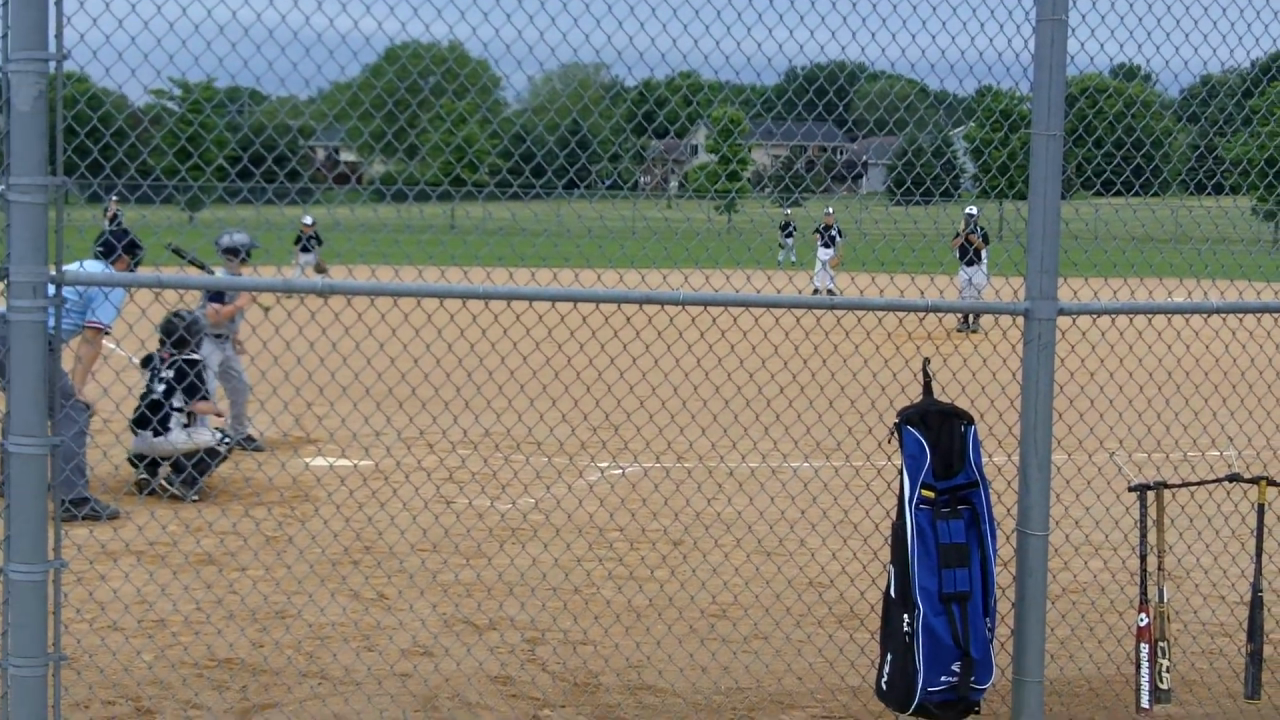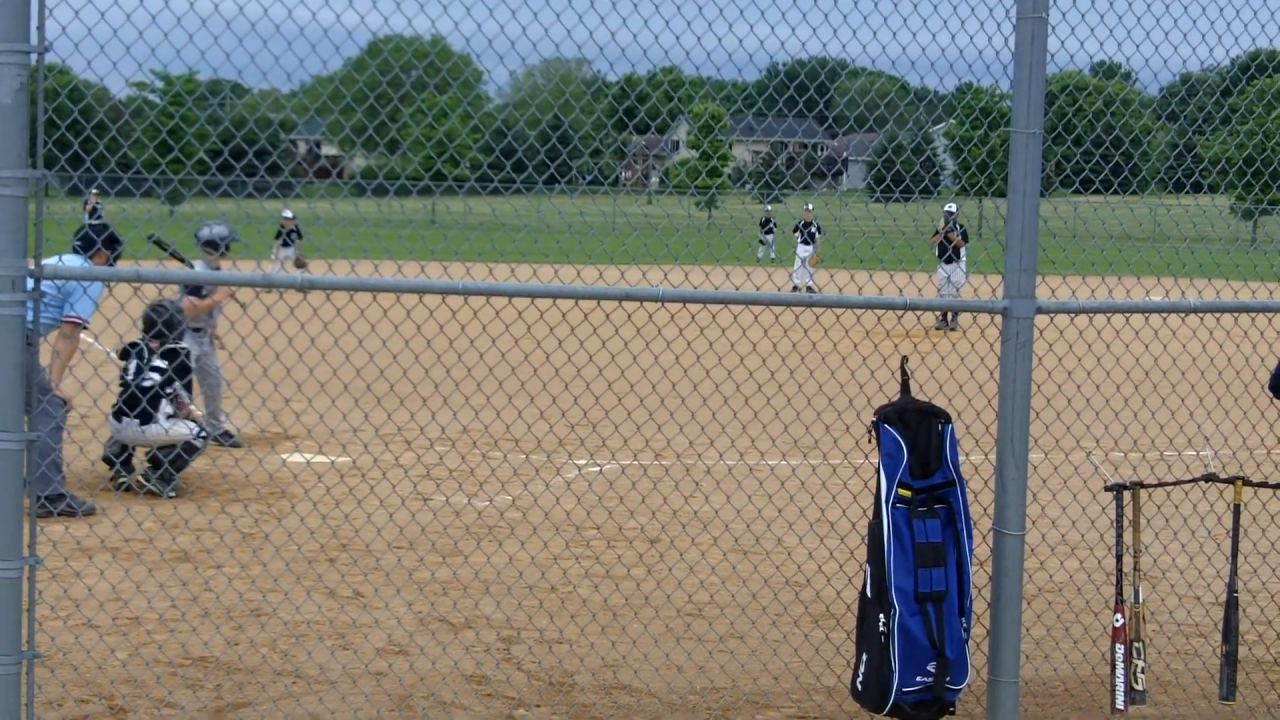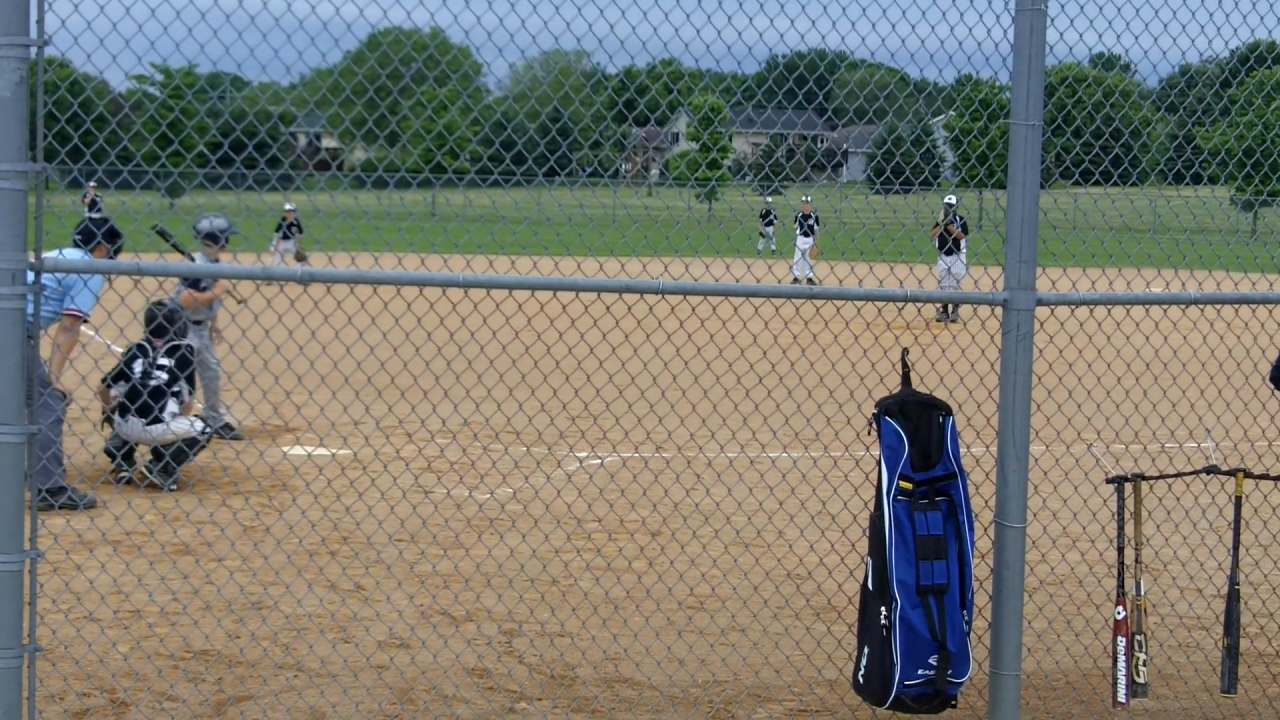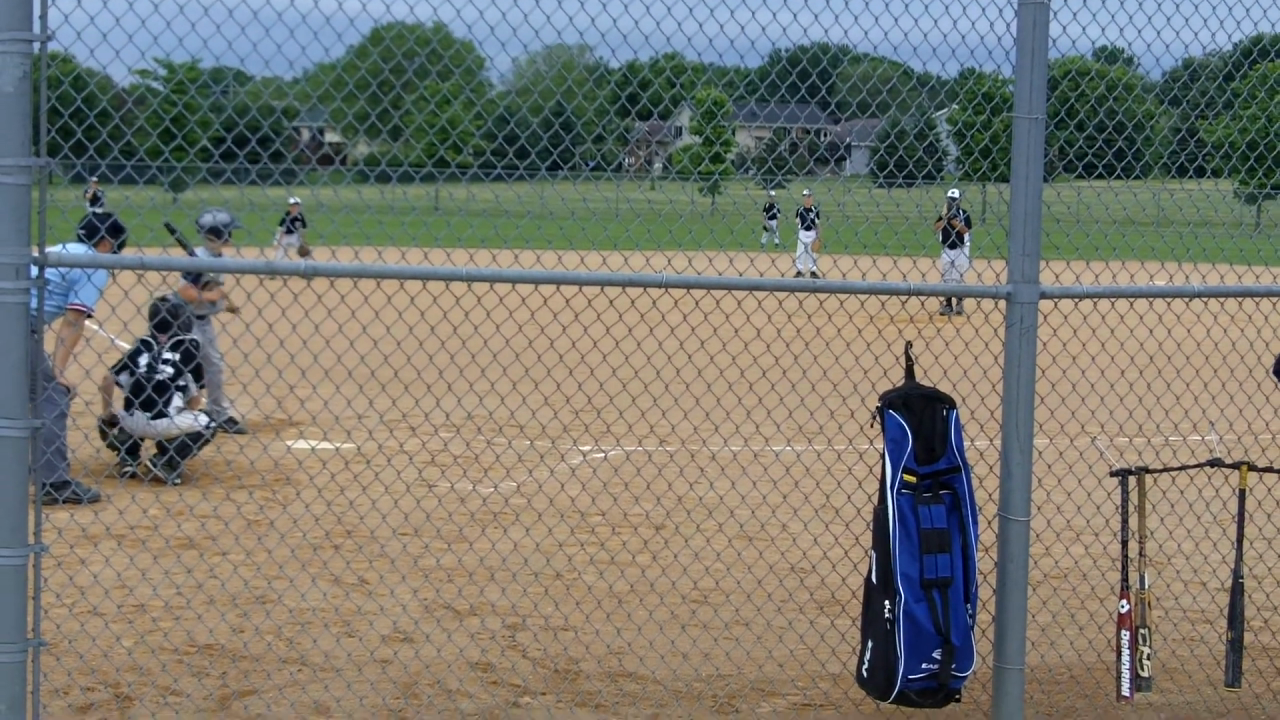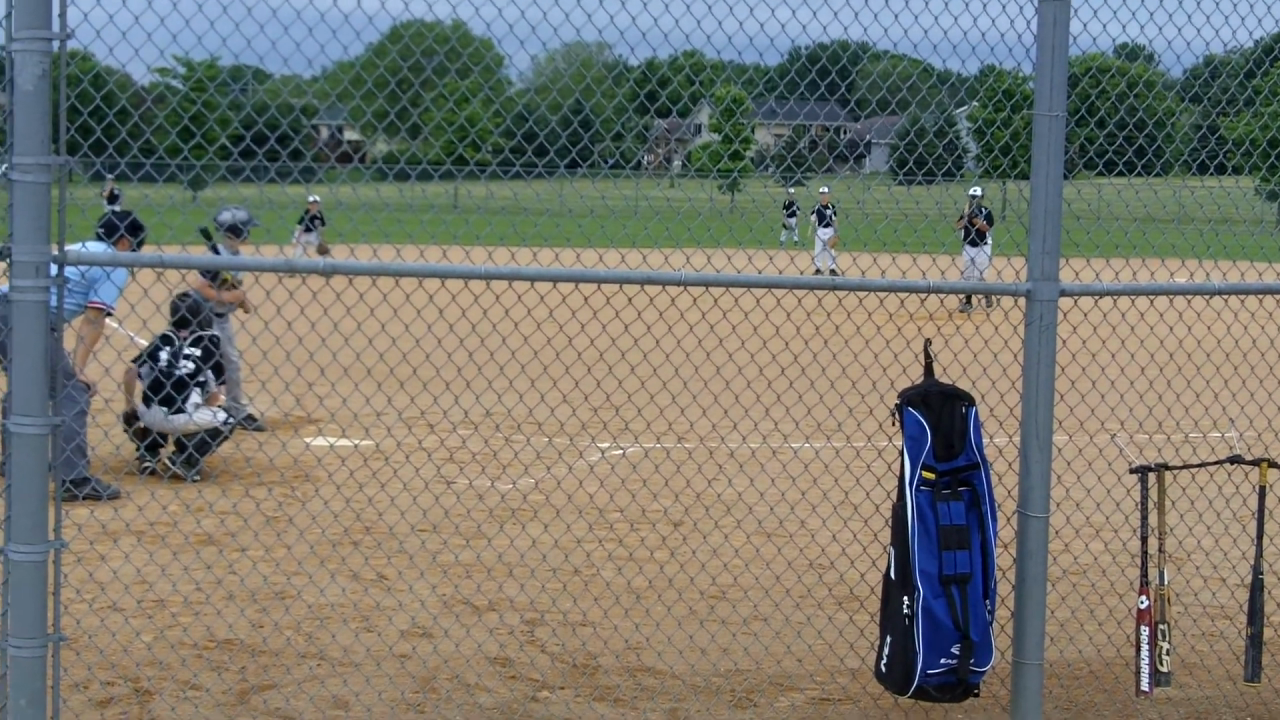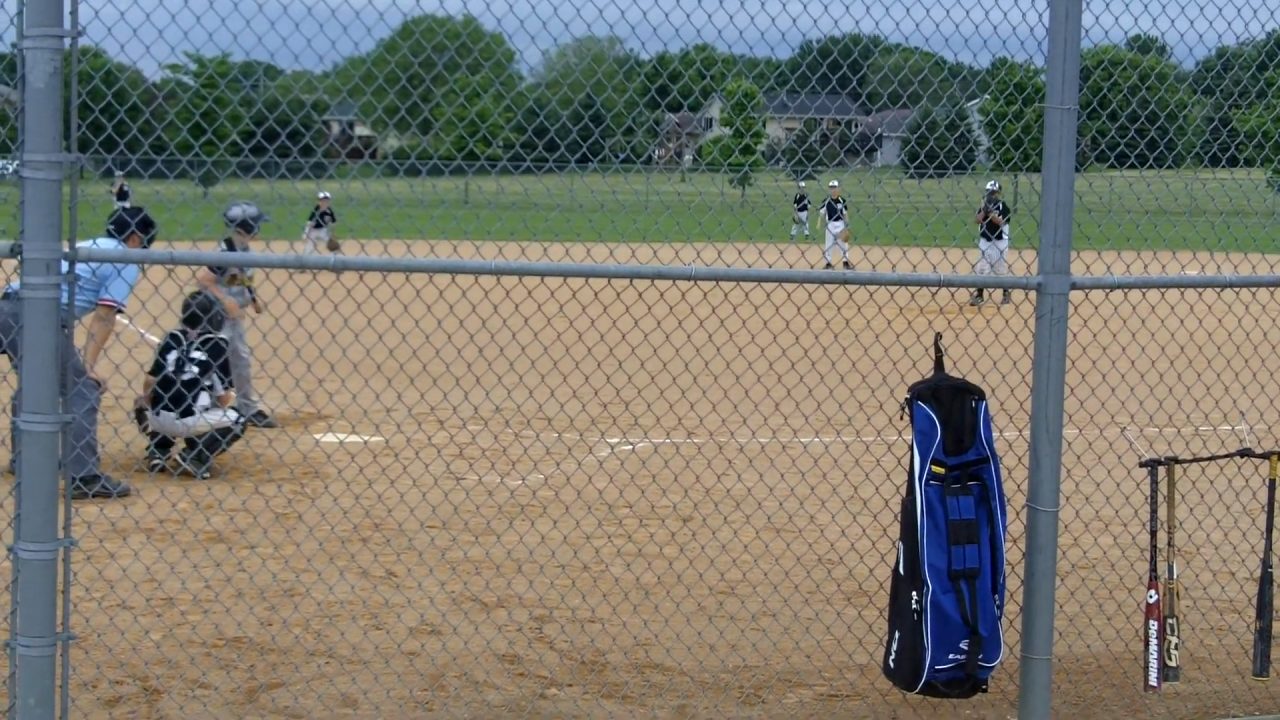
dt=0.2s
person 1, frame 1
left shoulder: (76, 268)
right shoulder: (113, 284)
right elbow: (91, 340)
right wrist: (77, 388)
right knee: (72, 412)
right ankle: (73, 500)
person 1, frame 2
left shoulder: (55, 262)
right shoulder: (91, 277)
right elbow: (68, 334)
right wrist: (55, 383)
right knee: (49, 408)
right ankle: (50, 496)
person 1, frame 3
left shoulder: (54, 256)
right shoulder: (91, 271)
right elbow: (68, 328)
right wrist: (54, 376)
right knee: (49, 401)
right ankle: (51, 489)
person 1, frame 4
left shoulder: (58, 251)
right shoulder: (96, 266)
right elbow: (73, 322)
right wrist: (58, 371)
right knee: (52, 396)
right ankle: (54, 484)
person 1, frame 5
left shoulder: (77, 250)
right shoulder: (116, 267)
right elbow: (93, 321)
right wrist: (77, 369)
right knee: (72, 392)
right ankle: (74, 480)
person 1, frame 6
left shoulder: (87, 246)
right shoulder: (127, 261)
right elbow: (104, 317)
right wrist: (88, 366)
right knee: (83, 389)
right ankle: (84, 478)
person 2, frame 1
left shoulder: (238, 278)
right elbow: (213, 317)
left wrist: (235, 337)
right wrist: (241, 303)
left hip: (226, 342)
right hip: (207, 342)
left knee: (240, 388)
left ankle: (239, 433)
person 2, frame 2
left shoulder: (217, 270)
right shoulder: (198, 273)
right elbow: (188, 309)
left wrist: (214, 330)
right wrist: (218, 297)
left hip: (203, 335)
right hip: (185, 335)
left knee: (214, 382)
left ankle: (216, 429)
person 2, frame 3
left shoulder: (216, 263)
right shoulder: (197, 265)
right elbow: (185, 300)
left wrist: (214, 324)
right wrist: (216, 292)
left hip: (203, 327)
left knee: (212, 375)
left ankle: (217, 421)
person 2, frame 4
left shoulder: (218, 257)
right shoulder: (200, 260)
right elbow: (182, 292)
left wrist: (224, 303)
right wrist: (211, 296)
left hip: (205, 322)
left knee: (215, 369)
left ankle: (220, 415)
person 2, frame 5
left shoulder: (236, 255)
right shoulder: (218, 257)
right elbow: (198, 288)
left wrist: (242, 300)
right wrist: (225, 297)
left hip: (223, 319)
left knee: (233, 367)
left ankle: (239, 413)
person 2, frame 6
left shoulder: (246, 250)
right shoulder: (228, 252)
right elbow: (203, 279)
left wrist: (254, 299)
right wrist: (226, 302)
left hip: (234, 316)
left knee: (243, 363)
left ankle: (249, 410)
person 3, frame 1
left shoulder: (155, 359)
right shoulder: (191, 364)
right elbow: (199, 406)
right wrist: (218, 410)
left hip: (141, 436)
right hip: (166, 437)
right knee: (222, 442)
left ankle: (146, 471)
right ankle: (180, 481)
person 3, frame 2
left shoulder: (134, 348)
right shoulder: (179, 354)
right elbow: (183, 402)
right wrist: (190, 413)
left hip: (120, 424)
right hip: (151, 428)
right knee: (198, 436)
left ankle: (121, 470)
right ankle: (158, 476)
person 3, frame 3
left shoulder: (136, 349)
right shoulder: (183, 351)
left elbow: (104, 387)
right elbow: (188, 401)
left wrist: (109, 413)
right wrist: (183, 422)
left hip: (126, 424)
right hip: (158, 427)
right knee: (203, 431)
left ankle: (122, 465)
right ankle: (161, 469)
person 3, frame 4
left shoulder: (142, 345)
right shoulder: (188, 346)
left elbow: (108, 378)
right elbow: (196, 395)
left wrist: (107, 415)
right wrist: (187, 417)
left hip: (132, 420)
right hip: (163, 421)
right knee: (207, 426)
left ankle: (127, 459)
right ankle: (165, 462)
person 3, frame 5
left shoulder: (163, 339)
right shoulder: (209, 342)
left elbow: (131, 369)
right elbow: (215, 391)
left wrist: (130, 409)
right wrist: (205, 414)
left hip: (150, 414)
right hip: (181, 417)
right knee: (226, 423)
left ankle: (148, 455)
right ankle: (184, 459)
person 3, frame 6
left shoulder: (172, 338)
right shoulder: (217, 344)
left elbow: (150, 381)
right elbow: (224, 396)
left wrist: (143, 405)
right wrist: (219, 412)
left hip: (158, 417)
right hip: (189, 420)
right knee: (237, 422)
left ankle: (157, 452)
right ankle: (195, 456)
